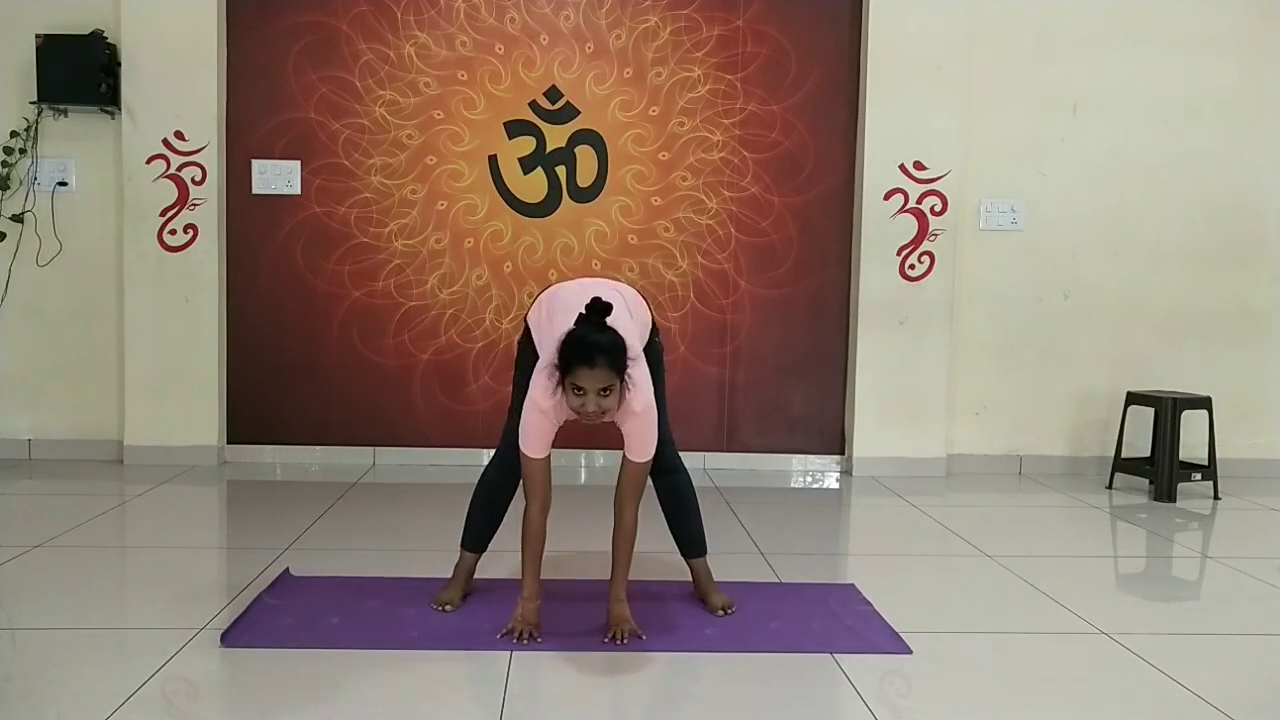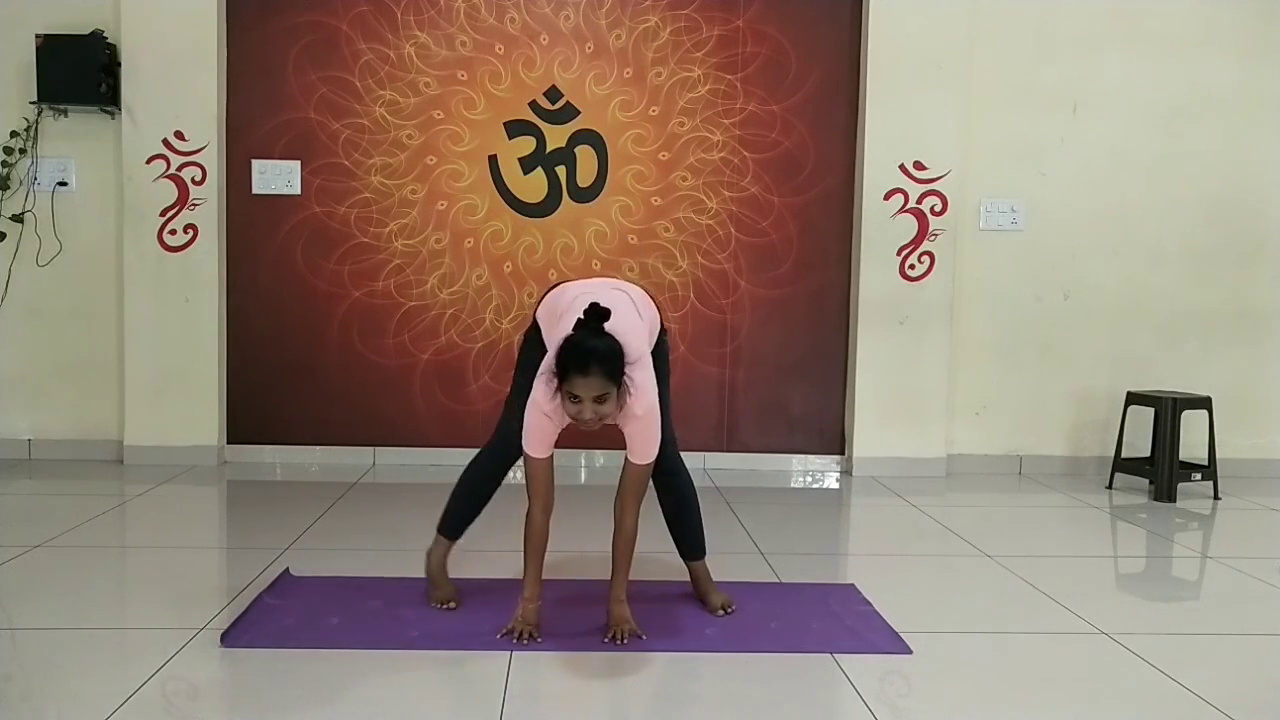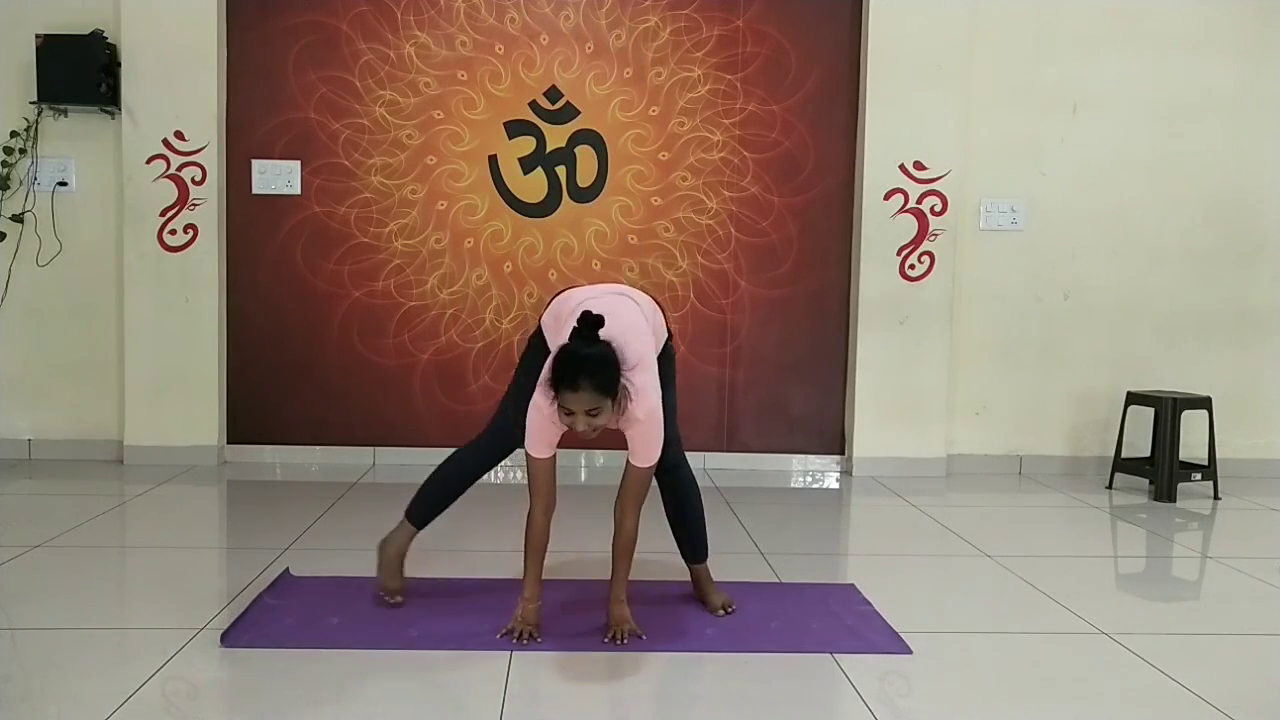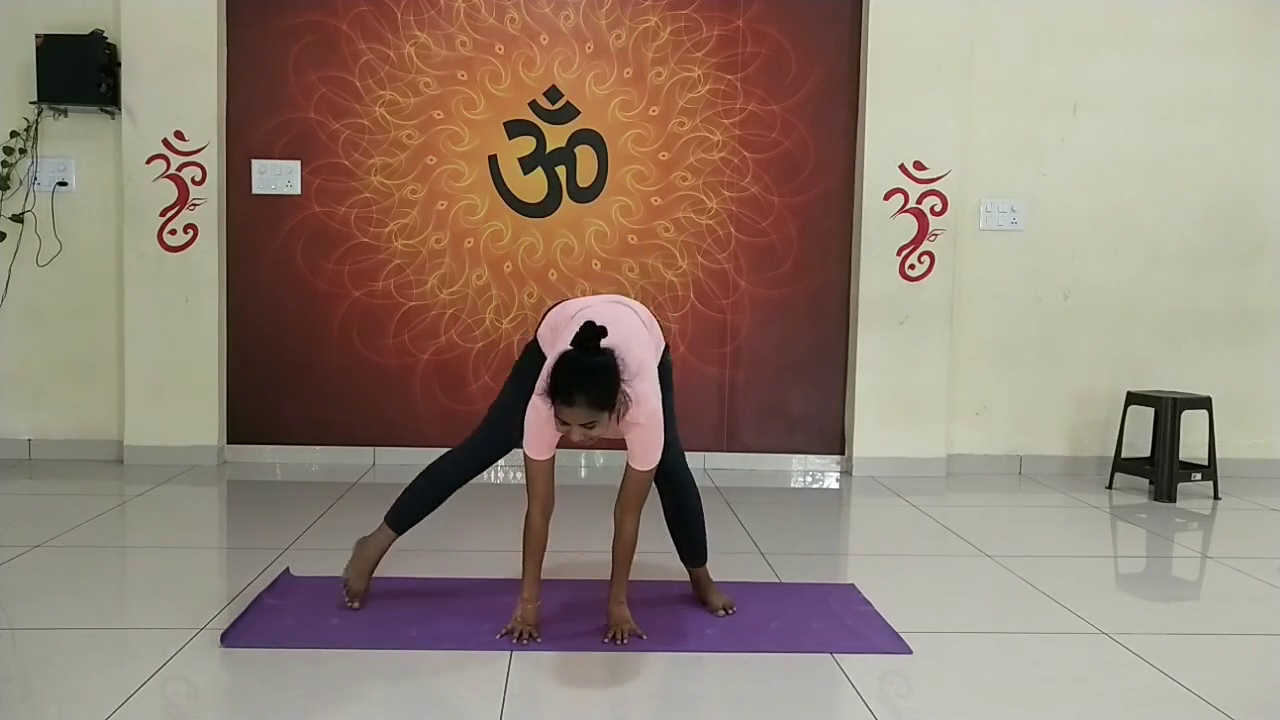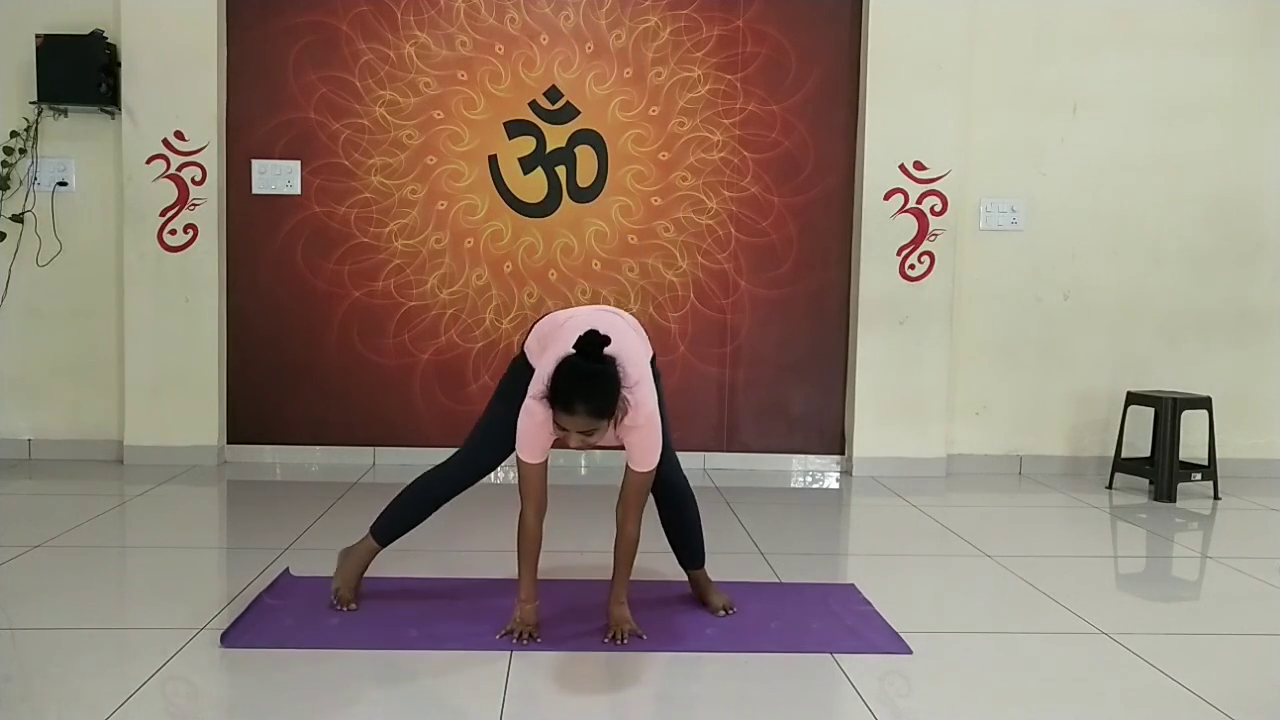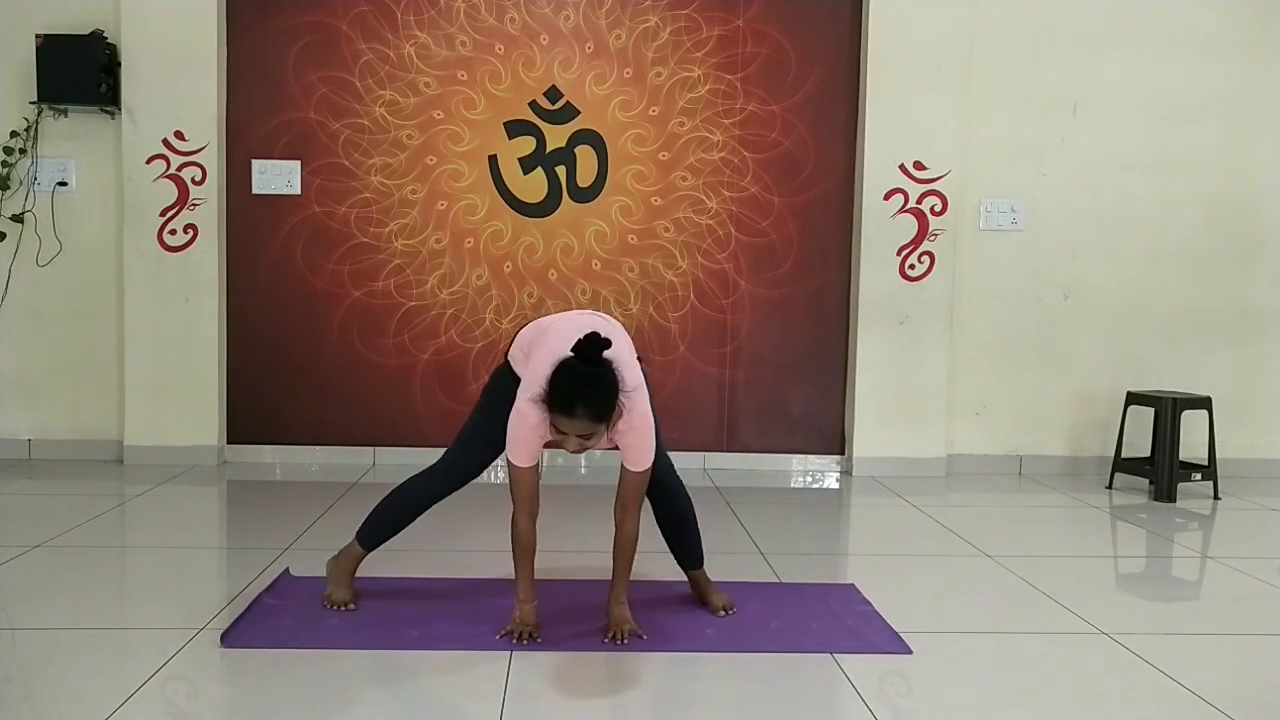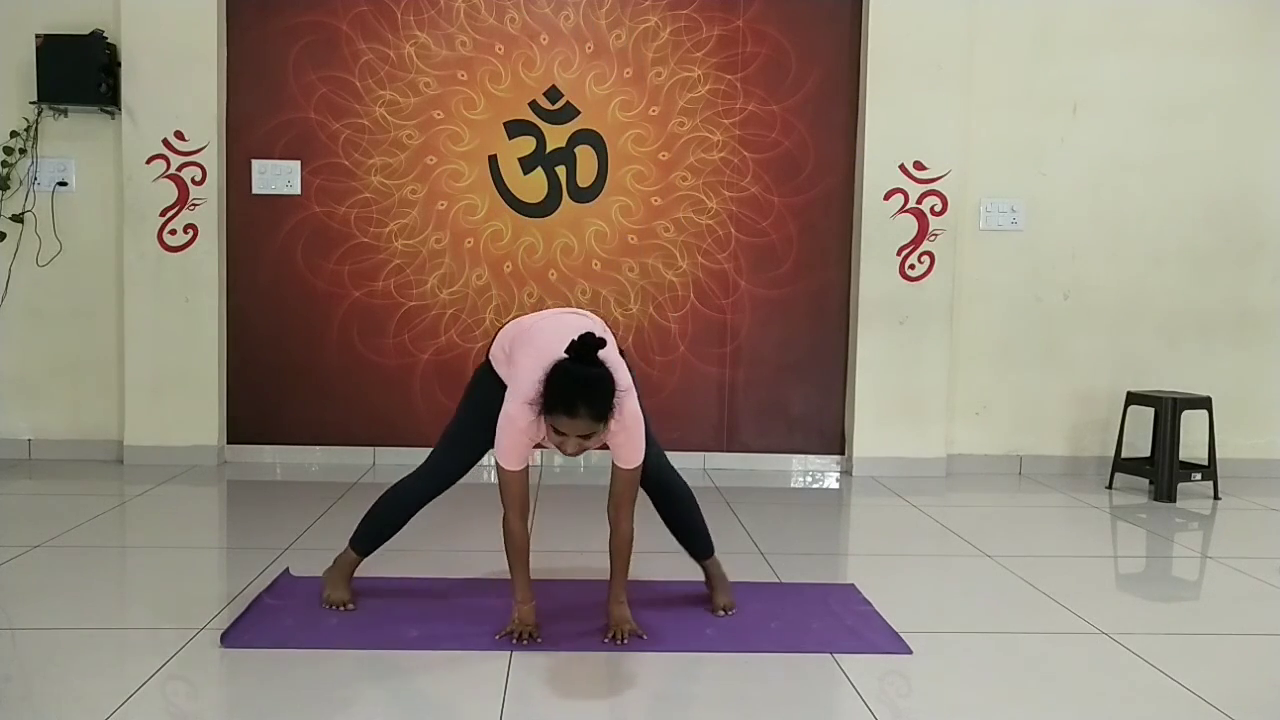
dt=0.1s
person 1, frame 1
left shoulder: (638, 398)
right shoulder: (544, 394)
left elbow: (627, 507)
right elbow: (537, 505)
left wrist: (618, 600)
right wrist: (528, 599)
left knee: (663, 458)
right knee: (511, 456)
left ankle: (703, 577)
right ankle: (463, 571)
person 1, frame 2
left shoulder: (639, 397)
right shoulder: (546, 395)
left elbow: (628, 507)
right elbow: (539, 505)
left wrist: (618, 600)
right wrist: (529, 599)
left hip: (639, 317)
right hip: (555, 315)
left knee: (666, 460)
right knee: (504, 446)
left ankle: (701, 576)
right ankle: (439, 552)
person 1, frame 3
left shoulder: (643, 402)
right shoulder: (545, 399)
left elbow: (629, 510)
right elbow: (540, 506)
left wrist: (618, 601)
right wrist: (530, 599)
right hip: (562, 318)
left knee: (669, 462)
right knee: (493, 444)
left ankle: (701, 577)
right ankle: (399, 540)
person 1, frame 4
left shoulder: (643, 408)
right shoulder: (543, 402)
left elbow: (629, 514)
right elbow: (539, 509)
left wrist: (617, 602)
right wrist: (528, 600)
right hip: (558, 331)
left knee: (670, 469)
right knee: (477, 451)
left ankle: (700, 578)
right ankle: (376, 544)
person 1, frame 5
left shoulder: (641, 411)
right shoulder: (539, 406)
left elbow: (630, 516)
right elbow: (532, 511)
left wrist: (618, 602)
right wrist: (526, 601)
left hip: (631, 345)
right hip: (547, 345)
left knee: (664, 474)
right knee: (469, 464)
left ankle: (699, 580)
right ankle: (361, 553)
person 1, frame 6
left shoulder: (633, 413)
right shoulder: (530, 409)
left elbow: (628, 516)
right elbow: (524, 514)
left wrist: (619, 602)
right wrist: (525, 601)
right hip: (530, 355)
left knee: (659, 476)
right knee: (452, 472)
left ankle: (699, 580)
right ankle: (347, 560)
person 1, frame 7
left shoulder: (625, 412)
right shoulder: (521, 409)
left elbow: (622, 515)
right elbow: (515, 515)
left wrist: (618, 602)
right wrist: (523, 602)
right hip: (511, 355)
left knee: (655, 472)
right knee: (438, 472)
left ankle: (712, 572)
right ankle: (343, 565)
